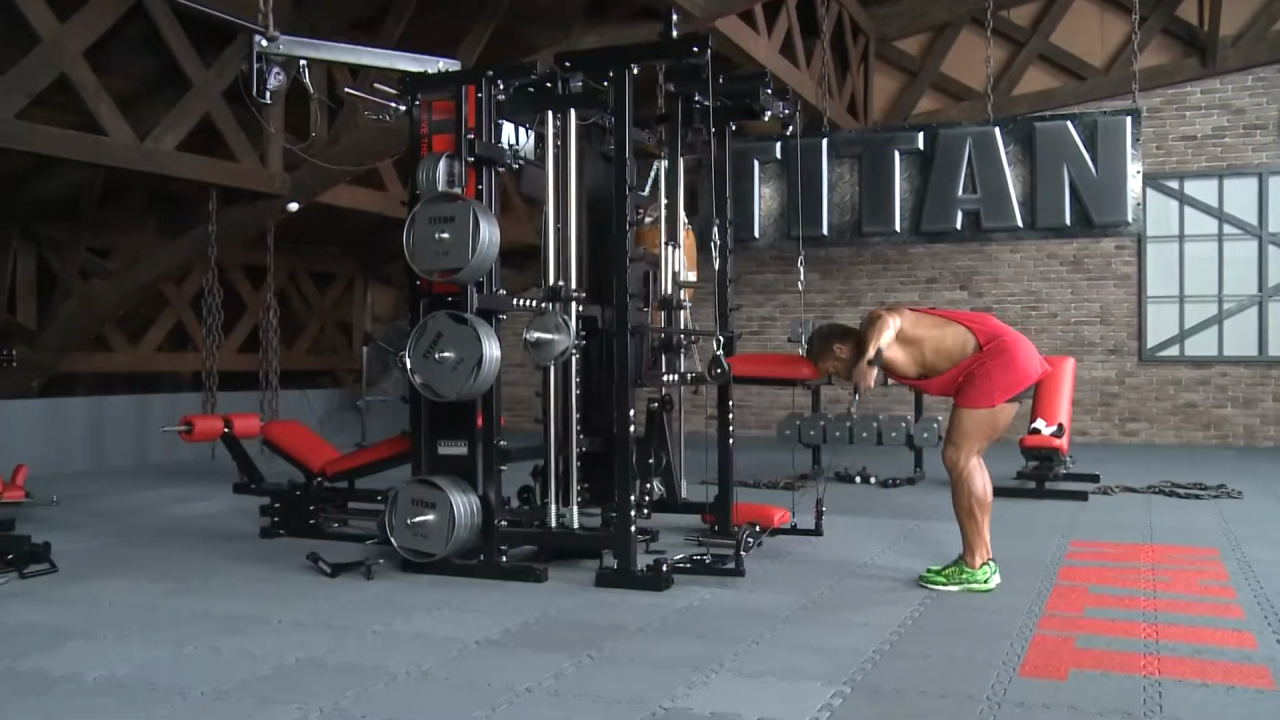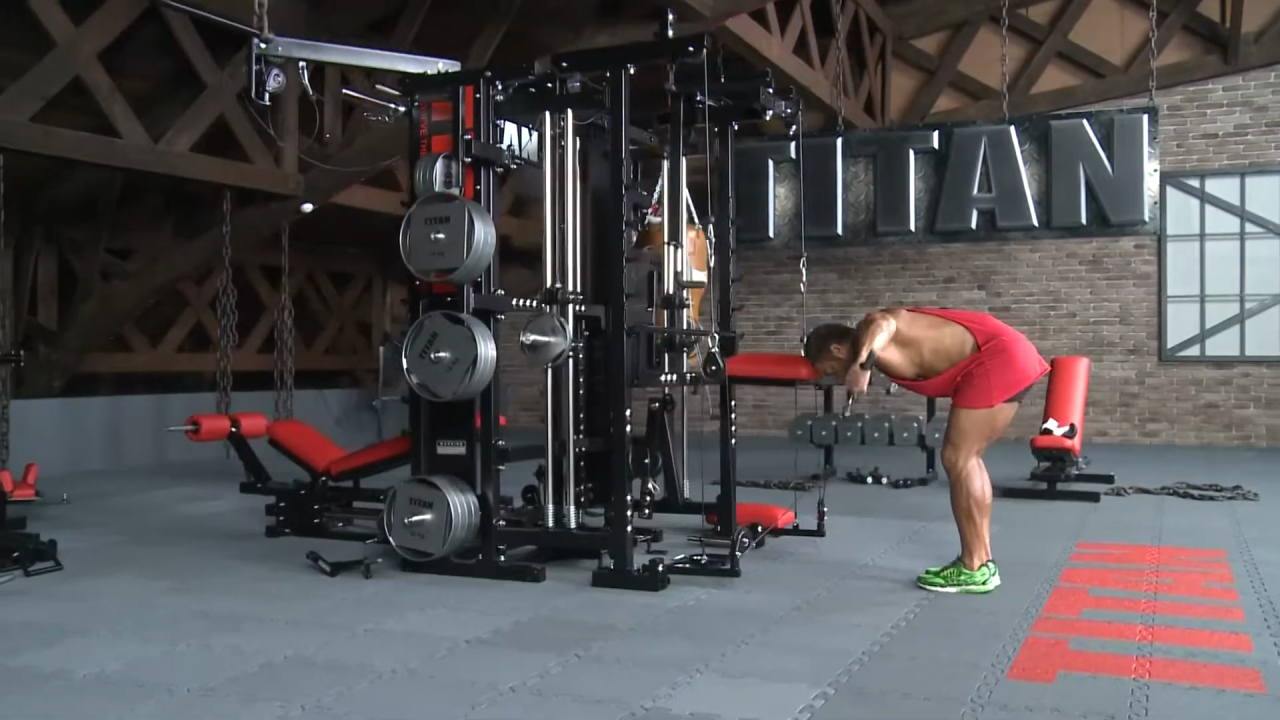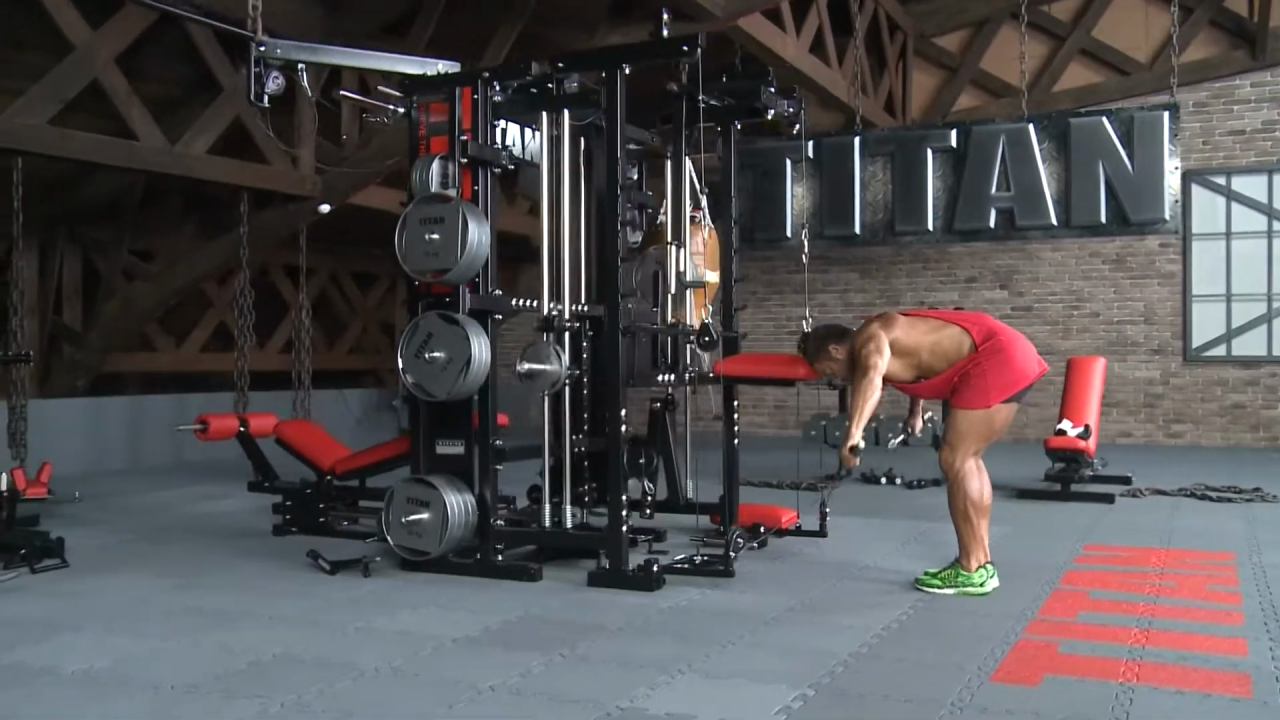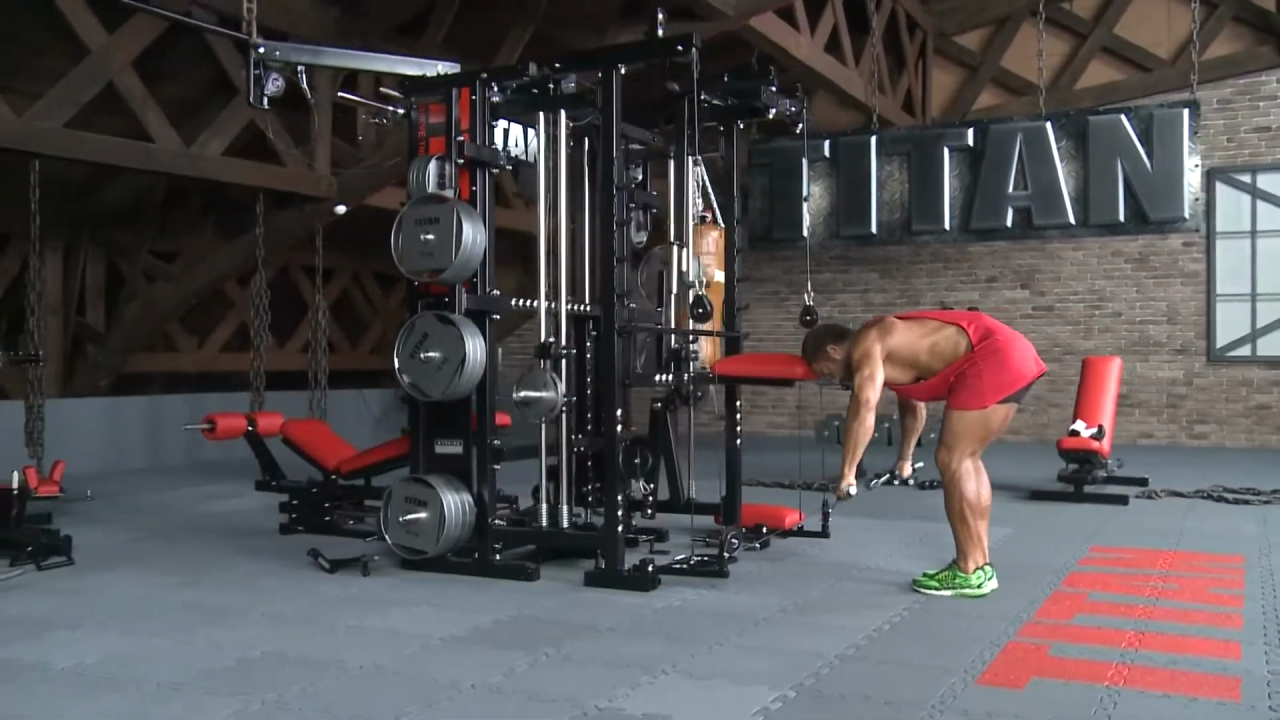
dt=0.3s
person 1, frame 1
left shoulder: (870, 329)
right shoulder: (879, 337)
left elbow: (885, 323)
left wrist: (868, 358)
left hip: (998, 359)
right hip: (1009, 354)
left knee: (958, 458)
right knee: (967, 458)
left ankle: (976, 568)
right ankle: (982, 561)
person 1, frame 2
left shoulder: (867, 332)
right shoulder: (875, 340)
left elbow: (881, 327)
left wrist: (860, 363)
left hip: (997, 359)
right hip: (1008, 352)
left knee: (957, 459)
right knee: (967, 458)
left ankle: (974, 570)
right ankle: (982, 562)
person 1, frame 3
left shoulder: (866, 338)
right shoulder: (884, 337)
left elbow: (873, 369)
right elbow: (920, 356)
left wrist: (853, 434)
right wrist: (915, 414)
left hip: (995, 359)
right hip: (1009, 352)
left knee: (955, 460)
right knee: (966, 459)
left ankle: (971, 571)
right ankle: (982, 564)
person 1, frame 4
left shoulder: (865, 346)
right shoulder: (886, 349)
left elbow: (864, 407)
right elbow: (913, 407)
left wrist: (847, 473)
right wrist: (904, 459)
left hip: (994, 359)
right hip: (1009, 352)
left knee: (952, 461)
right knee: (966, 459)
left ankle: (969, 573)
right ankle: (980, 566)
